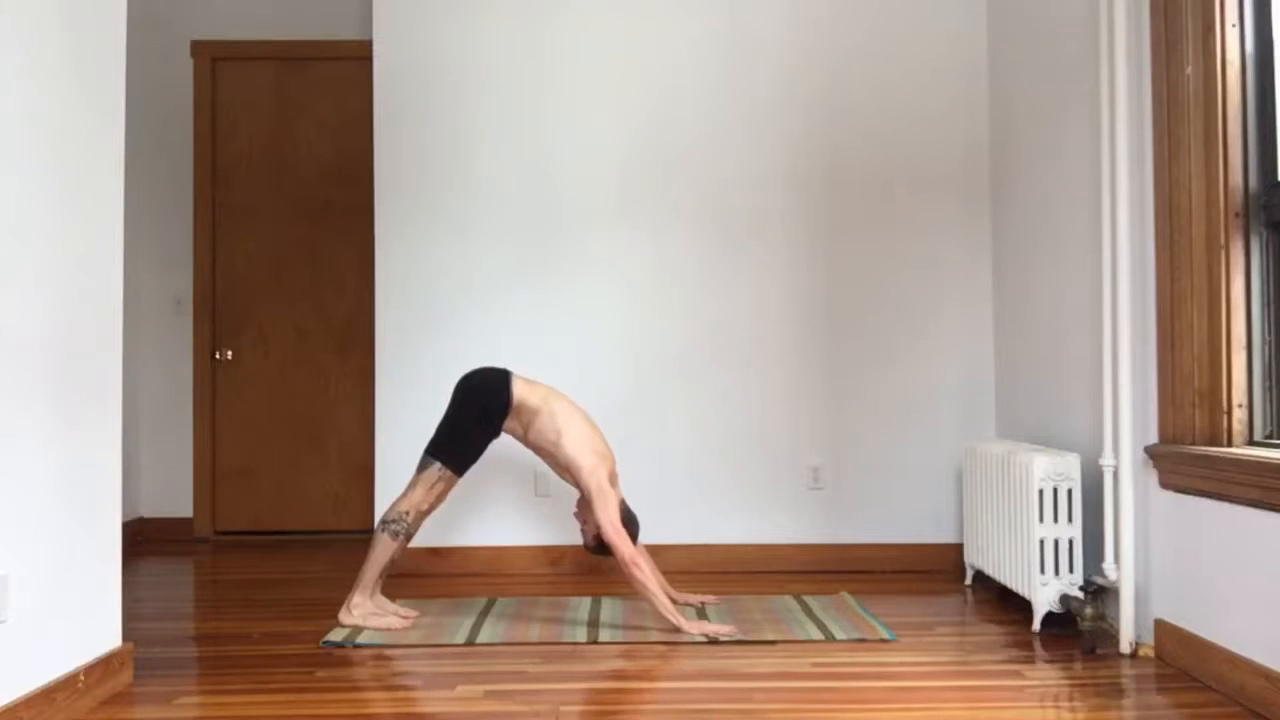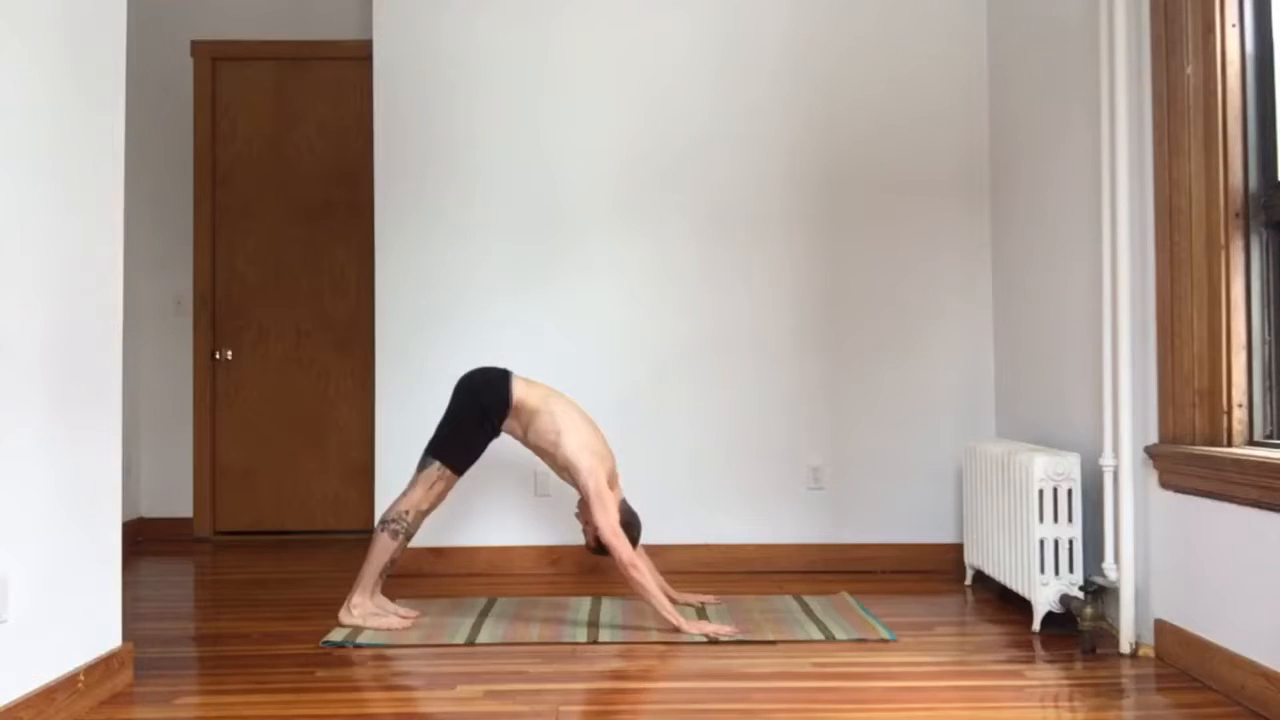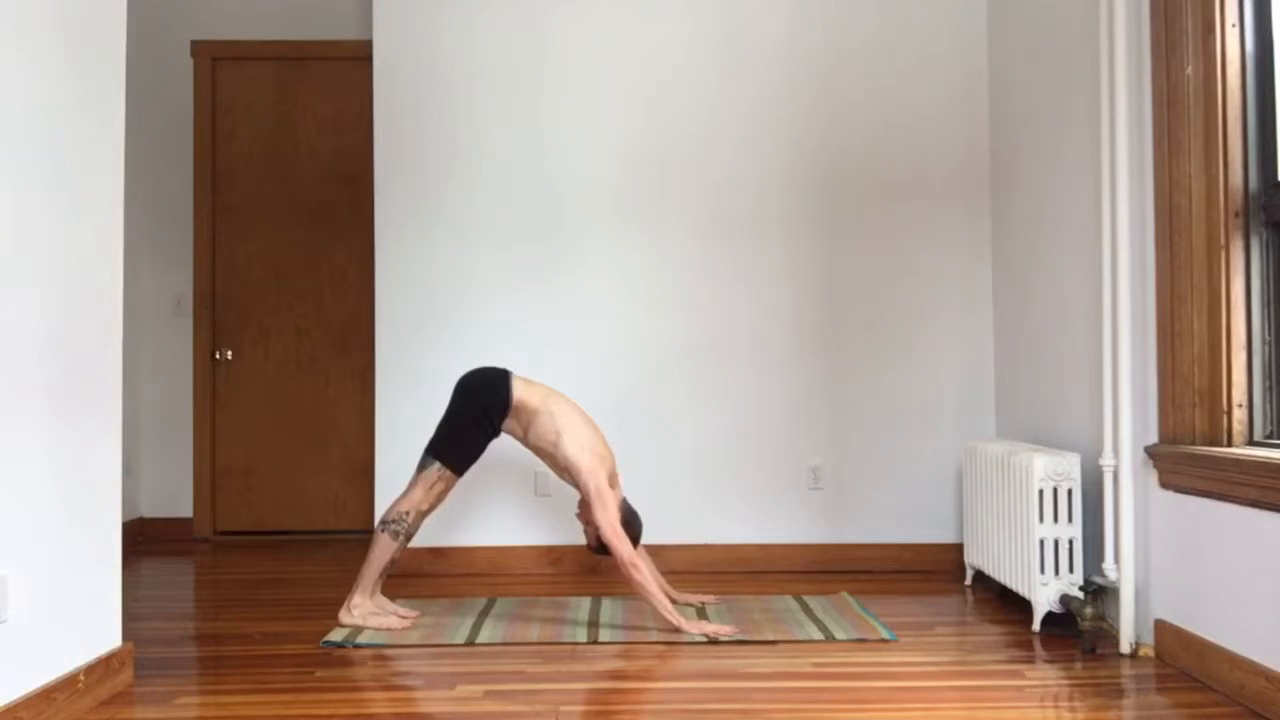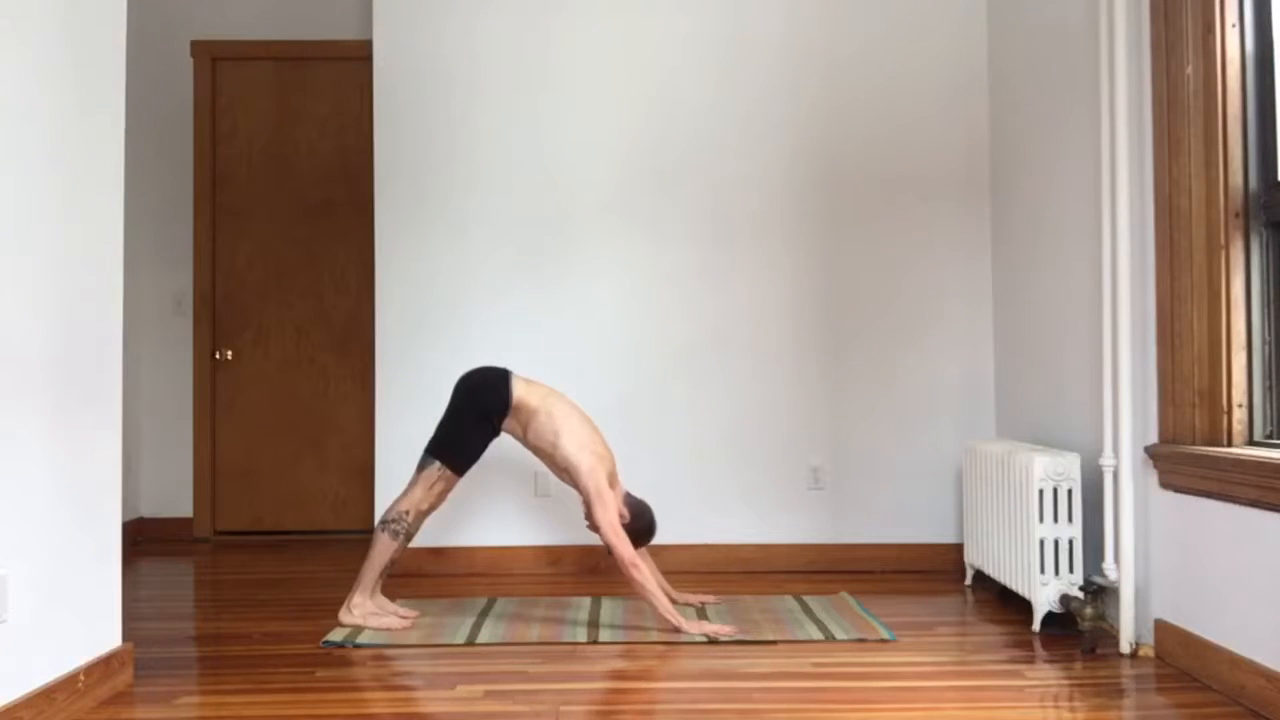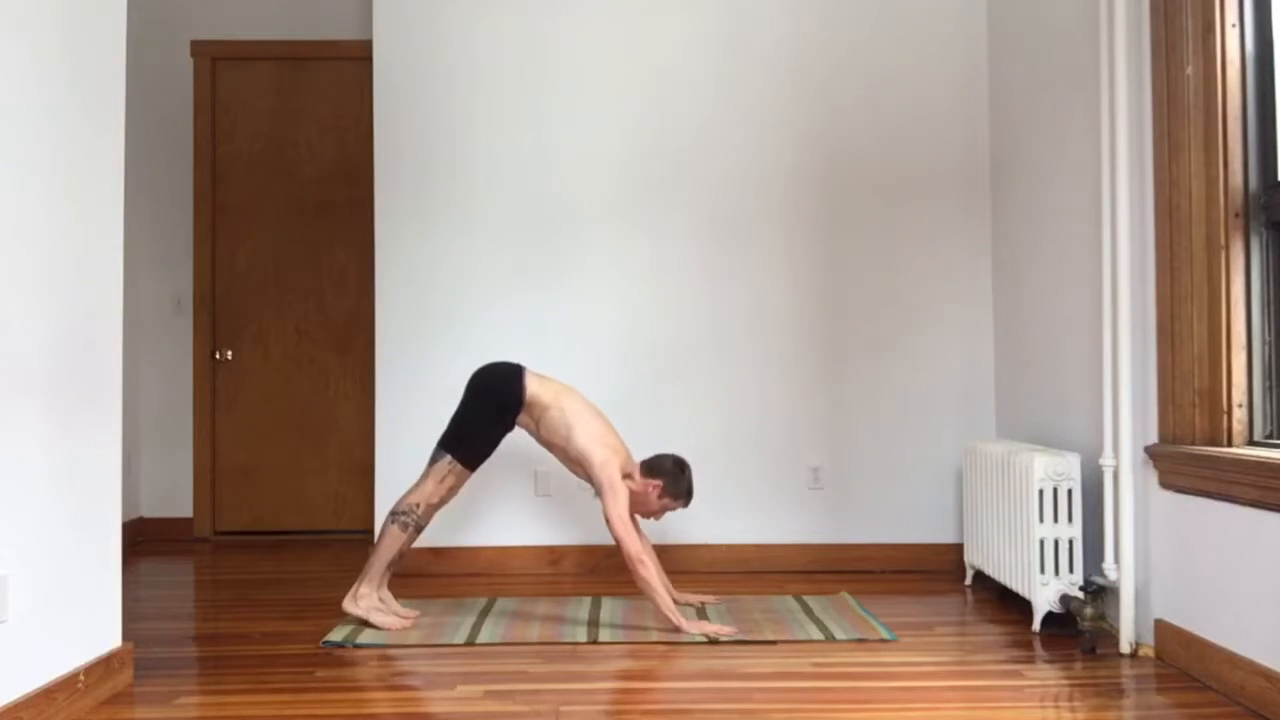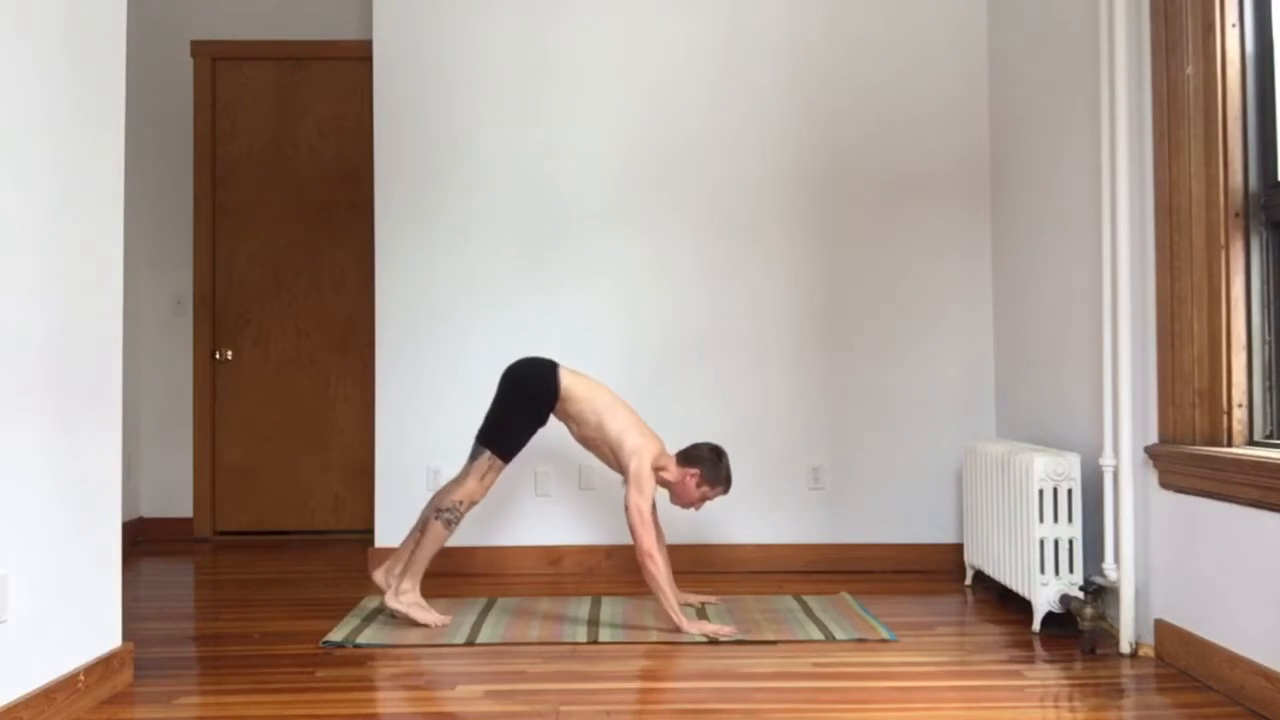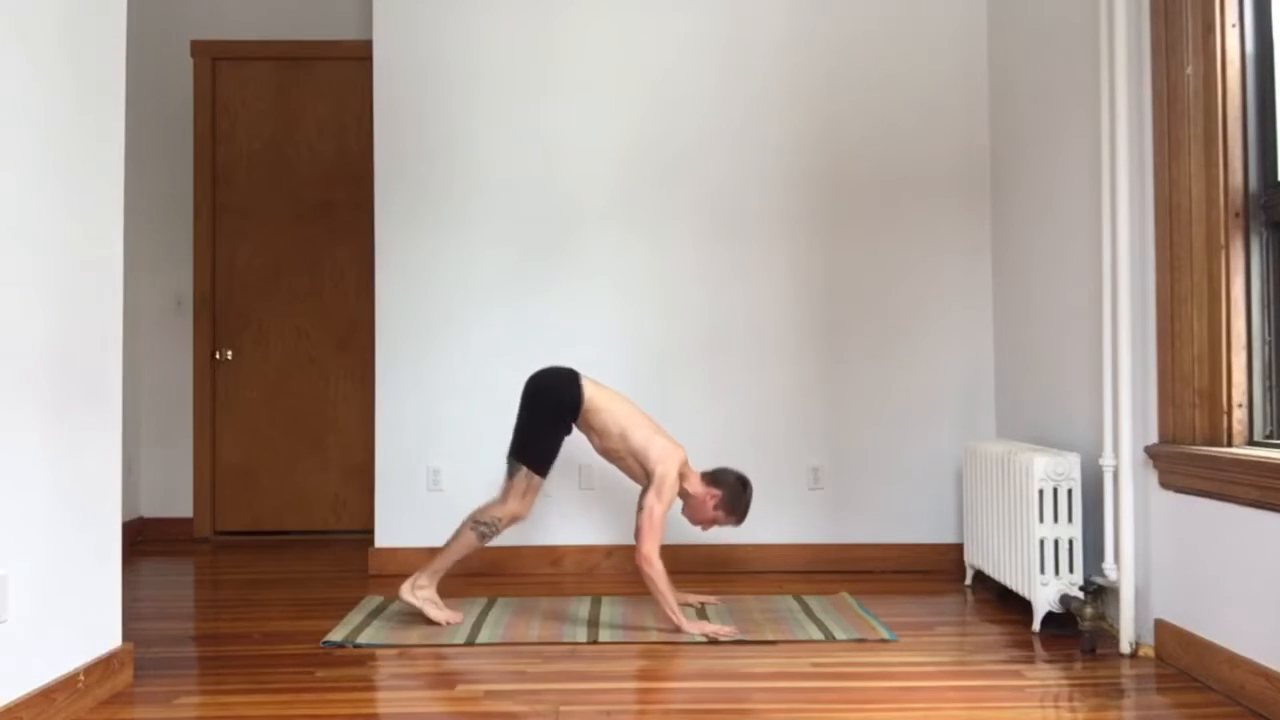
dt=0.7s
person 1, frame 1
left shoulder: (601, 477)
right shoulder: (597, 482)
left elbow: (632, 548)
right elbow: (630, 559)
left wrist: (673, 594)
right wrist: (681, 622)
left hip: (496, 399)
right hip: (488, 398)
left knee: (425, 497)
right knee: (423, 496)
left ankle: (371, 594)
right ankle: (357, 603)
person 1, frame 2
left shoulder: (603, 478)
right shoulder: (596, 483)
left elbow: (631, 548)
right elbow: (628, 561)
left wrist: (672, 594)
right wrist: (681, 622)
left hip: (496, 401)
right hip: (488, 396)
left knee: (426, 497)
right knee: (422, 495)
left ankle: (372, 593)
right ankle: (357, 602)
person 1, frame 3
left shoulder: (604, 480)
right shoulder: (597, 484)
left elbow: (632, 549)
right elbow: (629, 561)
left wrist: (673, 594)
right wrist: (680, 621)
left hip: (496, 399)
right hip: (488, 397)
left knee: (426, 496)
right knee: (423, 495)
left ankle: (371, 593)
right ankle: (358, 602)
person 1, frame 4
left shoulder: (606, 481)
right shoulder: (597, 484)
left elbow: (634, 549)
right elbow: (629, 561)
left wrist: (672, 593)
right wrist: (680, 621)
left hip: (496, 400)
right hip: (488, 397)
left knee: (427, 498)
right knee: (422, 496)
left ankle: (371, 593)
right ankle: (358, 602)
person 1, frame 5
left shoulder: (623, 468)
right shoulder: (612, 473)
left elbow: (639, 540)
right elbow: (634, 555)
left wrist: (674, 594)
right wrist: (681, 621)
left hip: (511, 393)
right hip: (502, 391)
left knee: (437, 493)
right knee: (433, 489)
left ankle: (378, 587)
right ankle: (363, 592)
person 1, frame 6
left shoulder: (652, 458)
right shoulder: (643, 462)
left elbow: (654, 535)
right elbow: (647, 550)
left wrist: (674, 593)
right wrist: (681, 621)
left hip: (540, 386)
right hip: (534, 383)
left knee: (469, 483)
right knee: (473, 487)
left ankle: (394, 569)
right ankle: (404, 588)
person 1, frame 7
left shoulder: (669, 468)
right shoulder: (668, 472)
left elbow: (644, 538)
right elbow: (646, 555)
left wrist: (672, 594)
right wrist: (682, 621)
left hip: (562, 393)
right hip: (557, 393)
left knee: (512, 503)
right knee: (514, 506)
left ankle: (426, 585)
right ankle: (421, 584)
